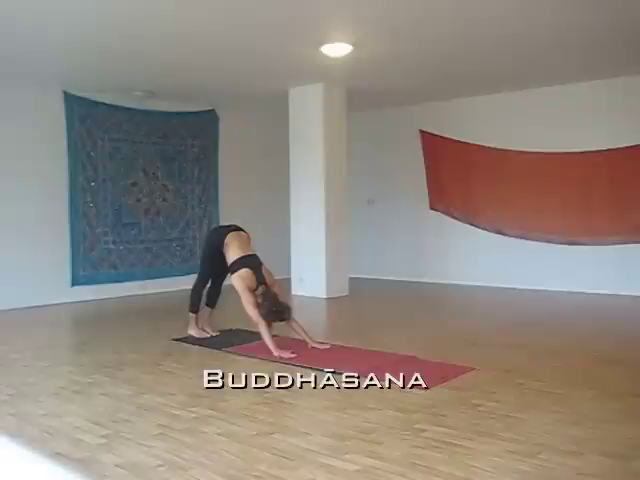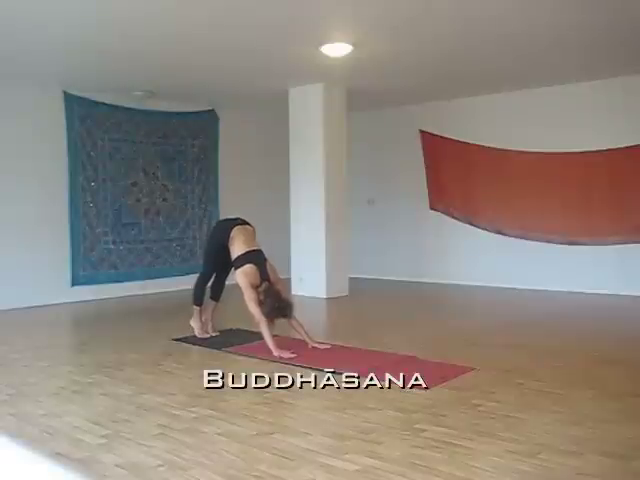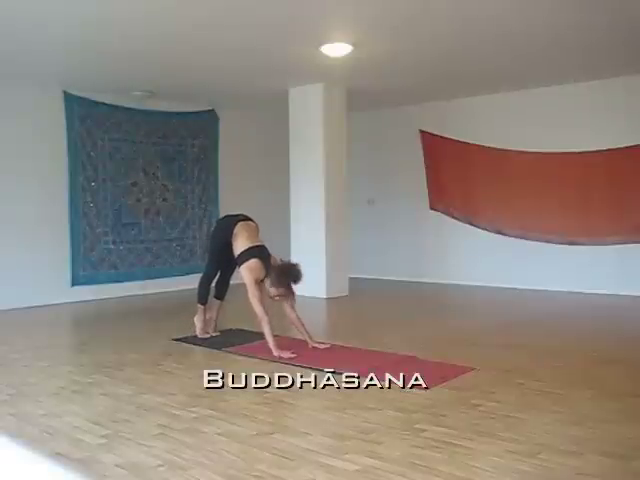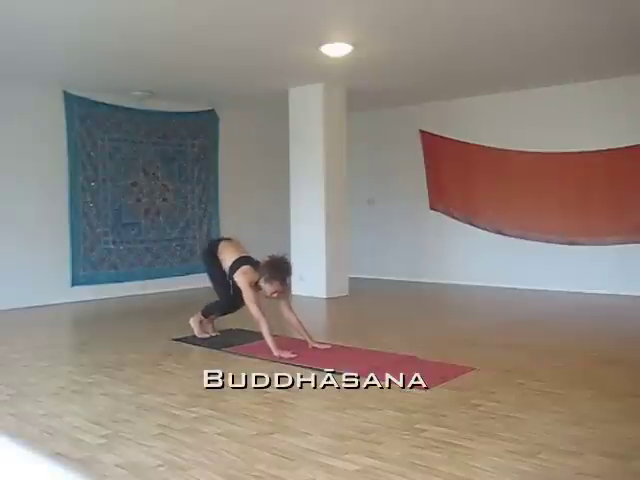
dt=0.5s
person 1, frame 1
left shoulder: (269, 283)
right shoulder: (244, 283)
left elbow: (288, 317)
right elbow: (259, 322)
left wrist: (310, 341)
right wrist: (275, 350)
right hip: (219, 238)
left knee: (217, 282)
right knee: (203, 280)
left ankle: (204, 321)
right ankle: (192, 325)
person 1, frame 2
left shoulder: (273, 280)
right shoulder: (247, 280)
left elbow: (290, 315)
right elbow: (260, 320)
left wrist: (310, 341)
right wrist: (275, 350)
right hip: (224, 232)
left knee: (221, 277)
right knee: (206, 274)
left ankle: (207, 317)
right ankle: (196, 318)
person 1, frame 3
left shoulder: (277, 273)
right shoulder: (252, 274)
left elbow: (291, 311)
right elbow: (262, 316)
left wrist: (310, 341)
right wrist: (275, 350)
right hip: (227, 228)
left knee: (226, 275)
right knee: (211, 272)
left ankle: (212, 317)
right ankle: (200, 316)
person 1, frame 4
left shoulder: (271, 279)
right shoulder: (246, 278)
left elbow: (289, 312)
right elbow: (259, 318)
left wrist: (310, 341)
right wrist: (275, 350)
right hip: (215, 250)
left knee: (238, 301)
right knee: (228, 301)
left ankle: (208, 320)
right ankle: (197, 319)
